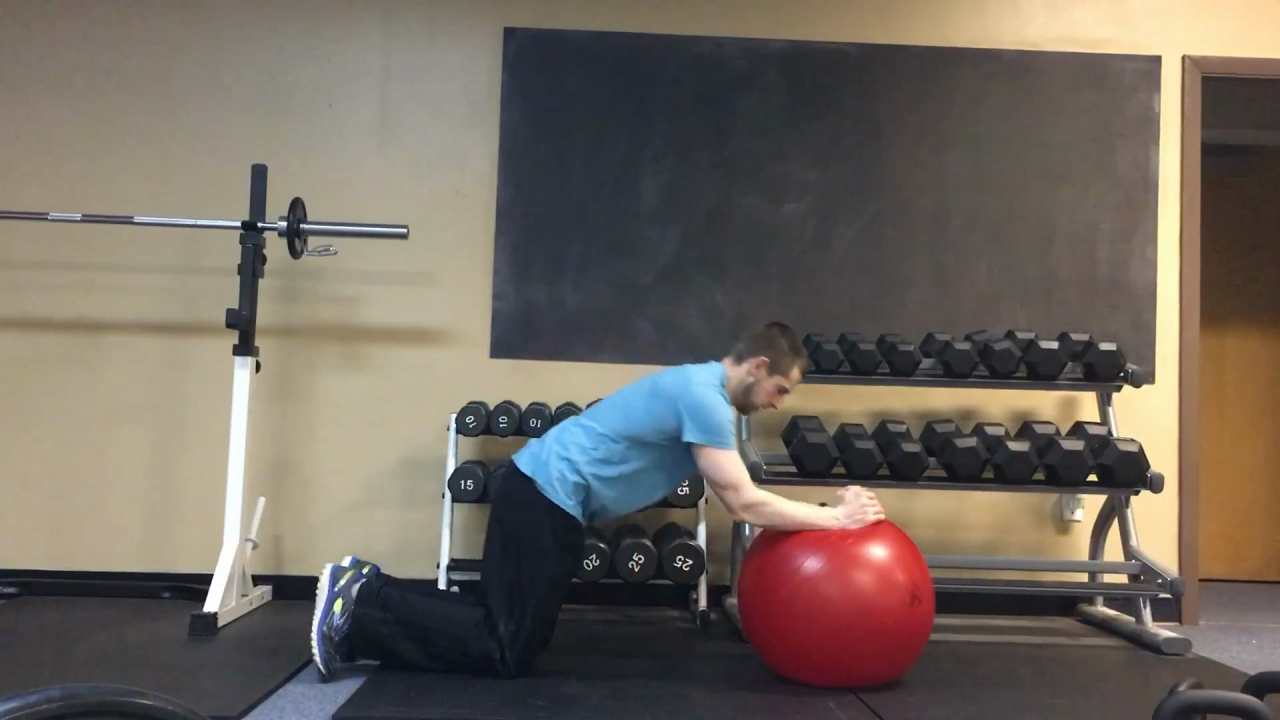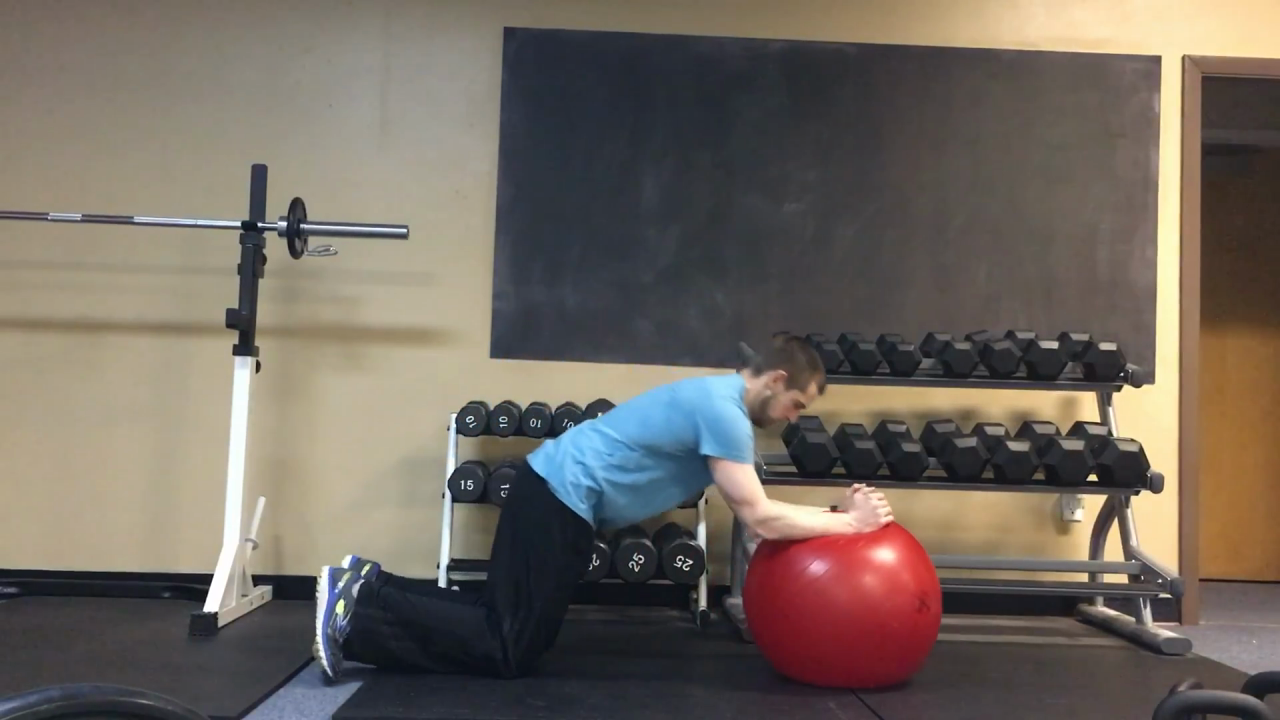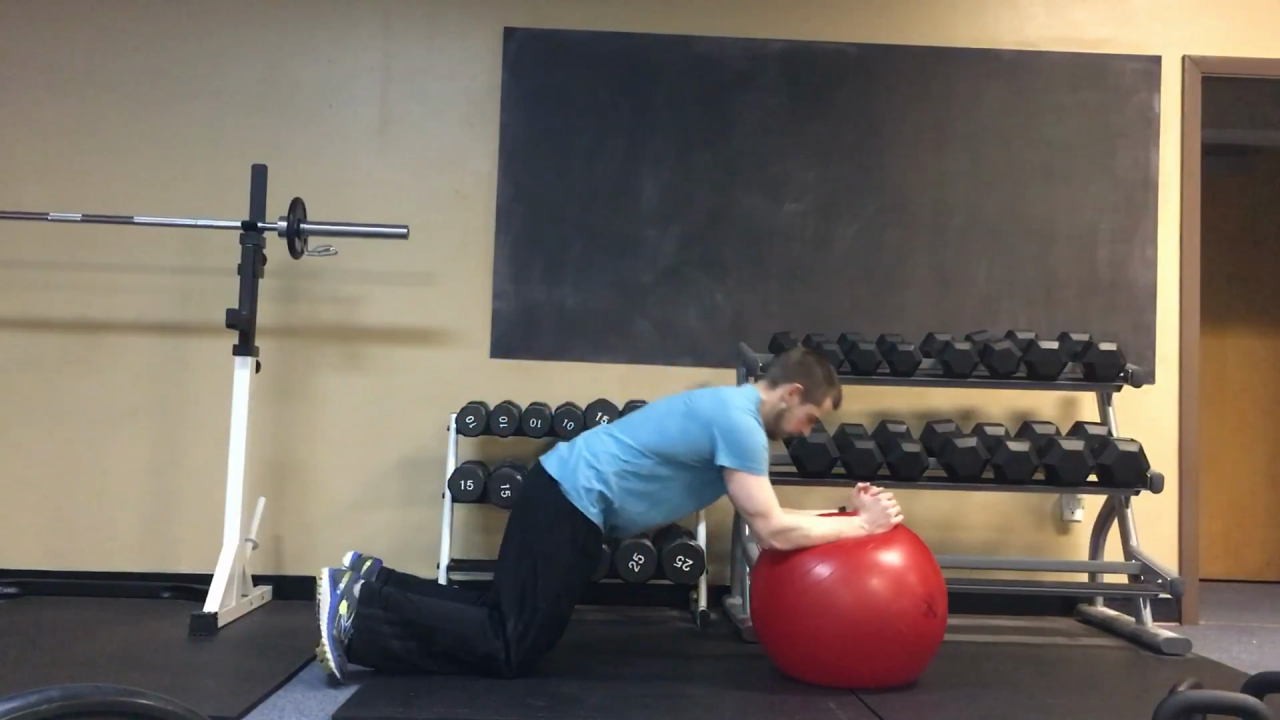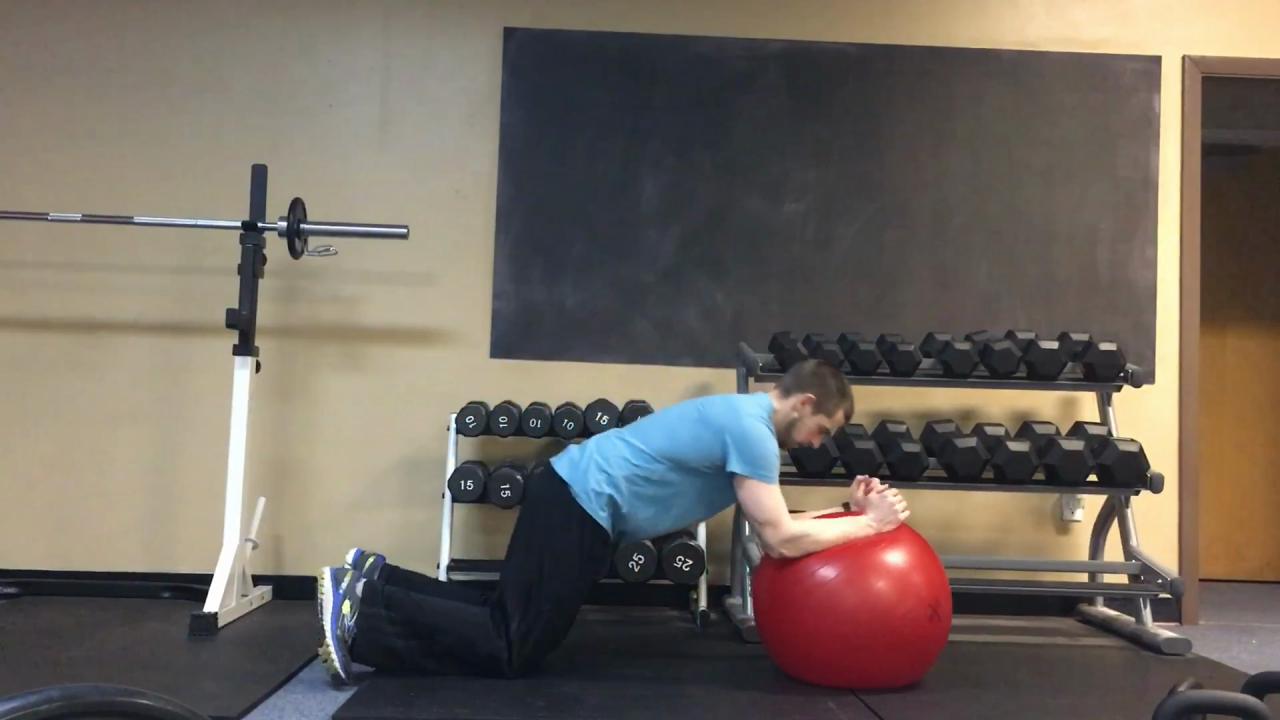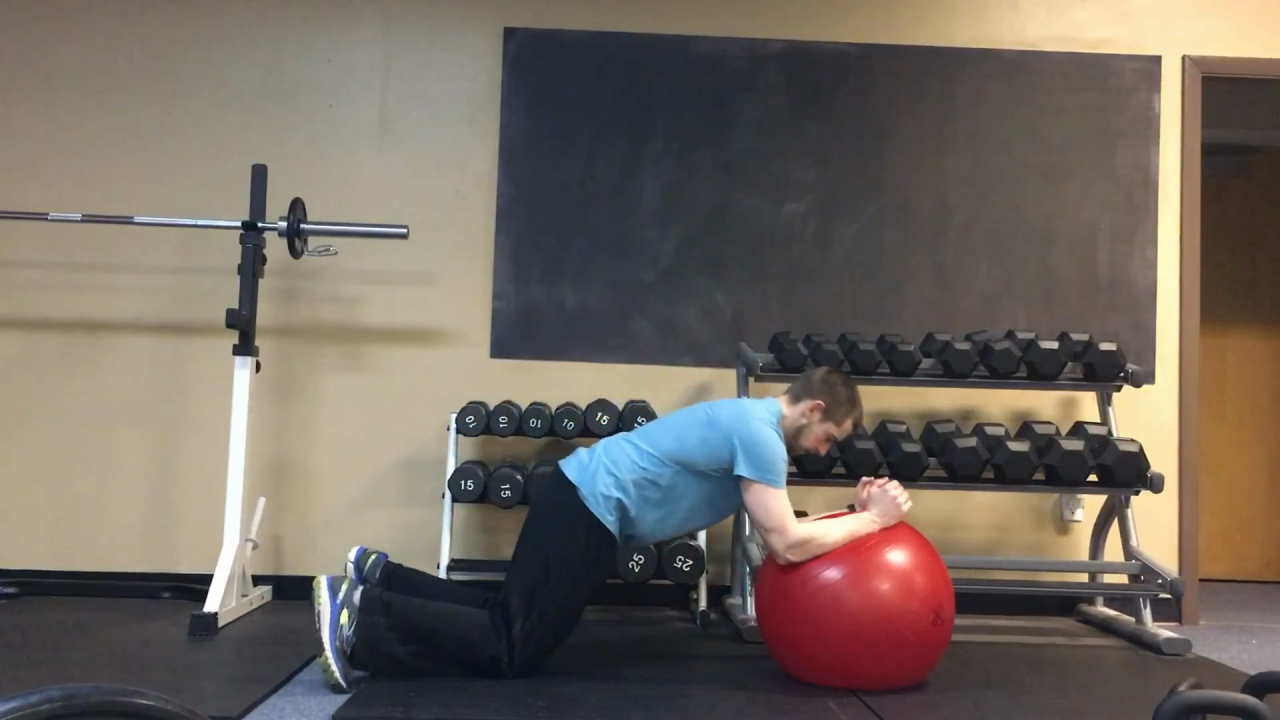
dt=0.1s
person 1, frame 1
left shoulder: (703, 389)
right shoulder: (704, 398)
left elbow: (743, 498)
right elbow: (745, 505)
left wrist: (824, 509)
right wrist: (838, 518)
left hip: (539, 488)
right hip: (548, 495)
left knee: (501, 623)
right knee: (507, 649)
left ankle: (364, 589)
right ankle: (354, 611)
person 1, frame 2
left shoulder: (717, 397)
right shoulder: (723, 409)
left elbow: (755, 509)
right elbow: (758, 519)
left wrist: (833, 511)
right wrist: (849, 523)
left hip: (550, 490)
right hip: (560, 498)
left knee: (504, 625)
right knee: (510, 650)
left ankle: (368, 590)
right ankle: (358, 613)
person 1, frame 3
left shoulder: (734, 410)
right shoulder: (738, 421)
left elbow: (766, 518)
right elbow: (771, 531)
left wrist: (844, 513)
right wrist: (862, 524)
left hip: (562, 490)
right hip: (571, 500)
left knee: (505, 621)
right knee: (509, 647)
left ankle: (369, 586)
right ankle: (358, 617)
person 1, frame 4
left shoulder: (744, 414)
right shoulder: (751, 428)
left elbow: (774, 525)
right elbow: (780, 539)
left wrist: (848, 510)
right wrist: (869, 524)
left hip: (569, 493)
right hip: (580, 504)
left knee: (509, 623)
right knee: (513, 647)
left ankle: (374, 584)
right ankle: (363, 616)
person 1, frame 5
left shoulder: (752, 421)
right shoulder: (759, 434)
left elbow: (781, 529)
right elbow: (786, 544)
left wrist: (855, 511)
right wrist: (872, 521)
left hip: (580, 495)
right hip: (591, 506)
left knee: (509, 619)
right knee: (511, 647)
left ankle: (377, 581)
right ankle: (359, 618)
